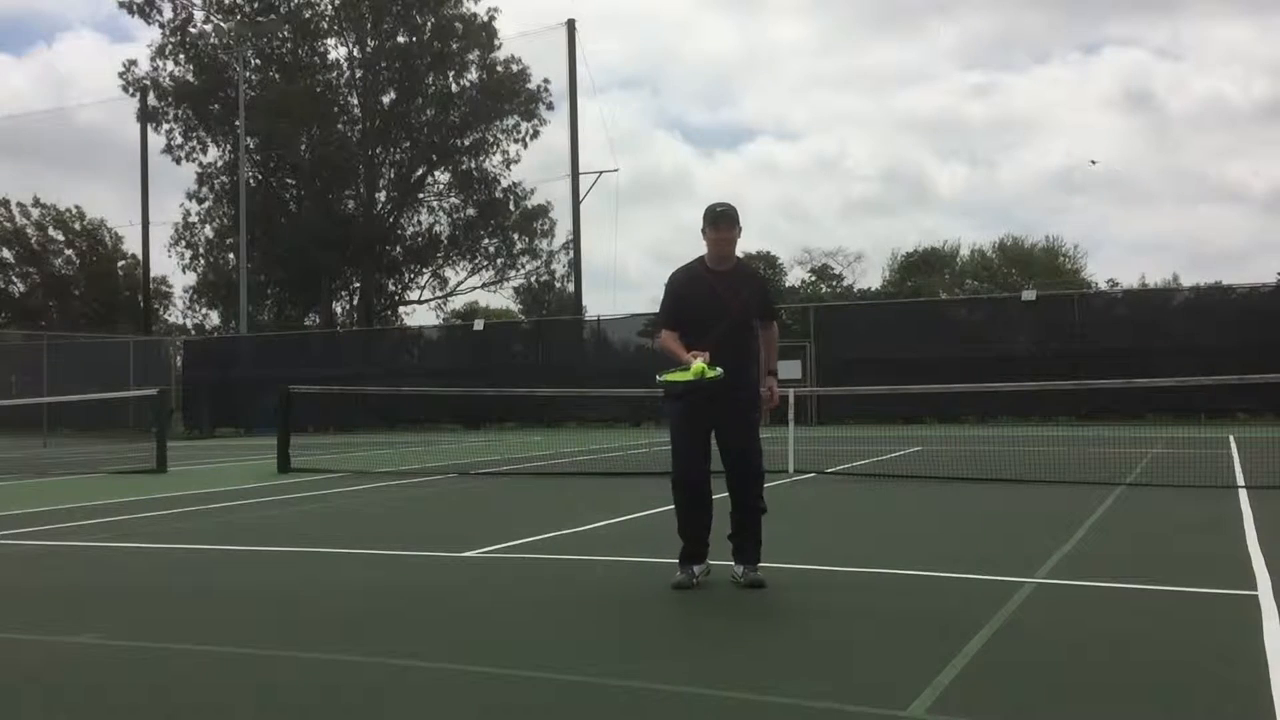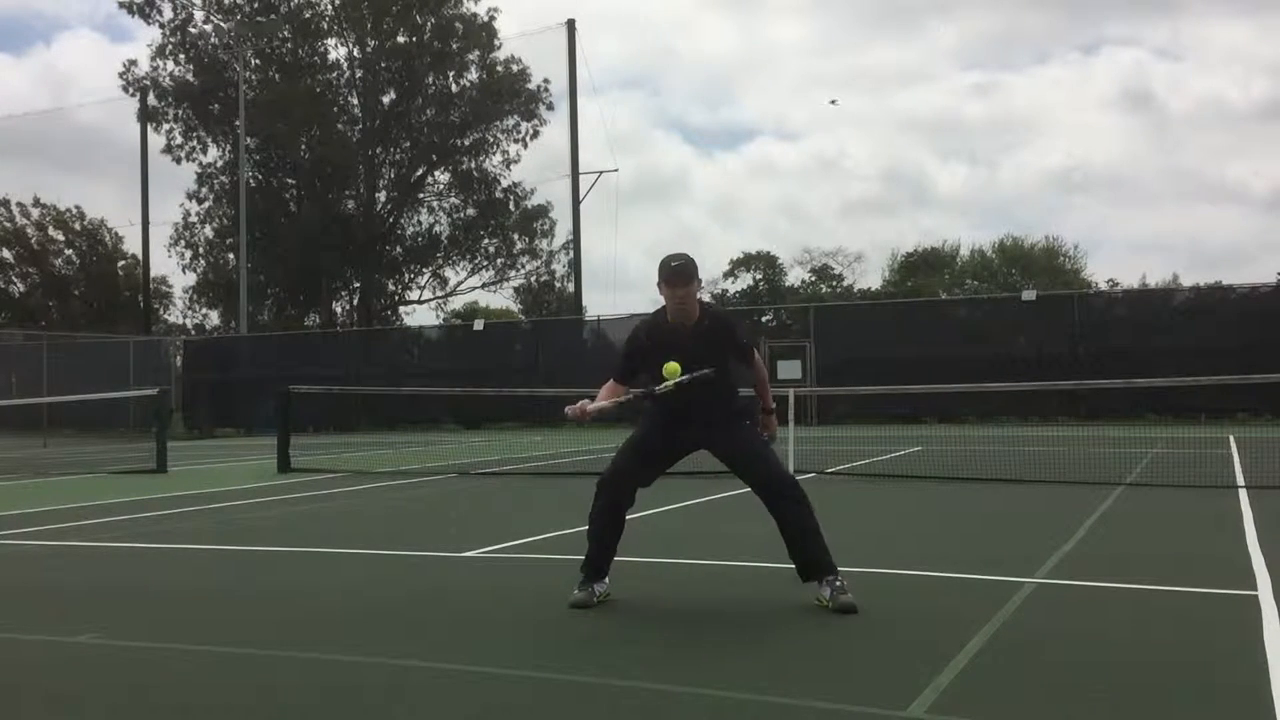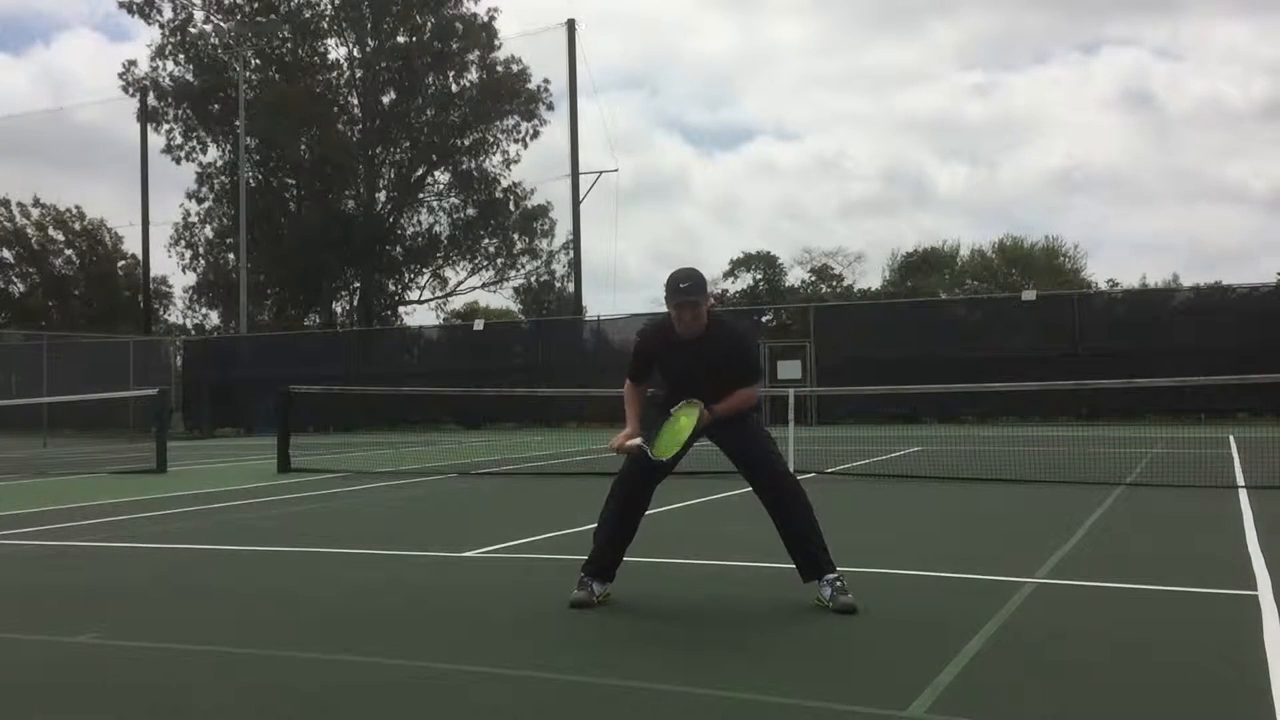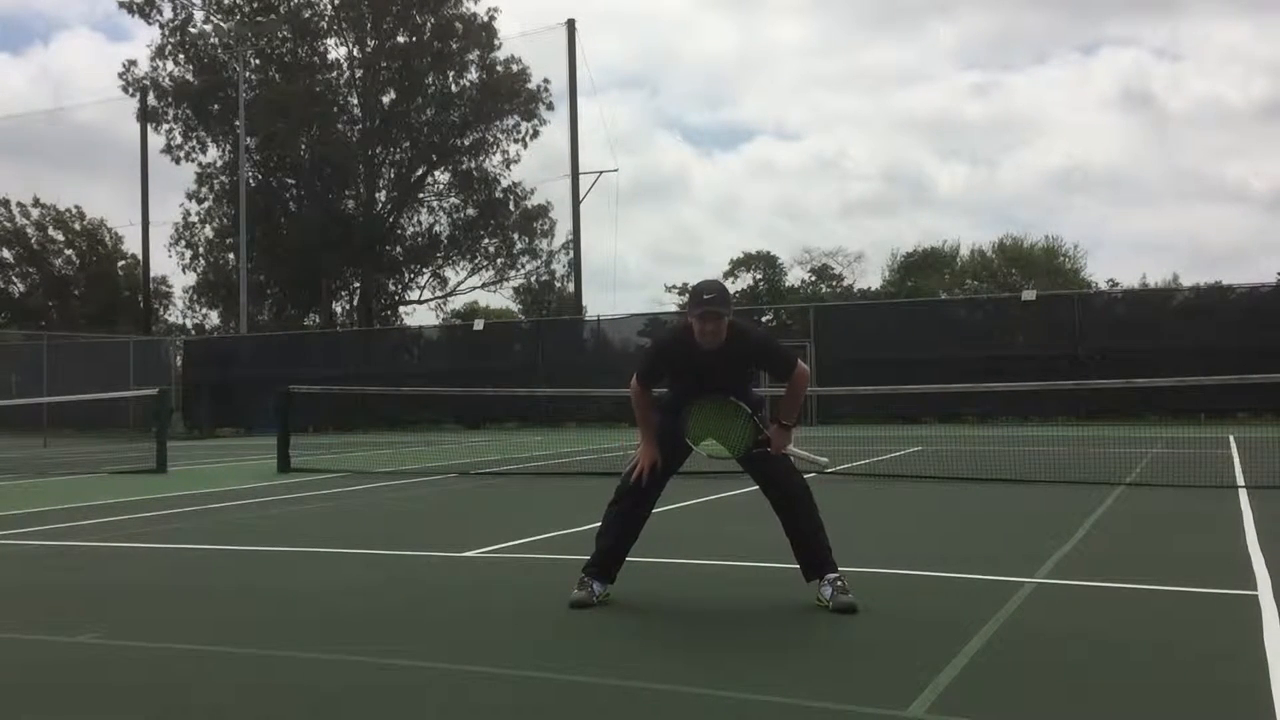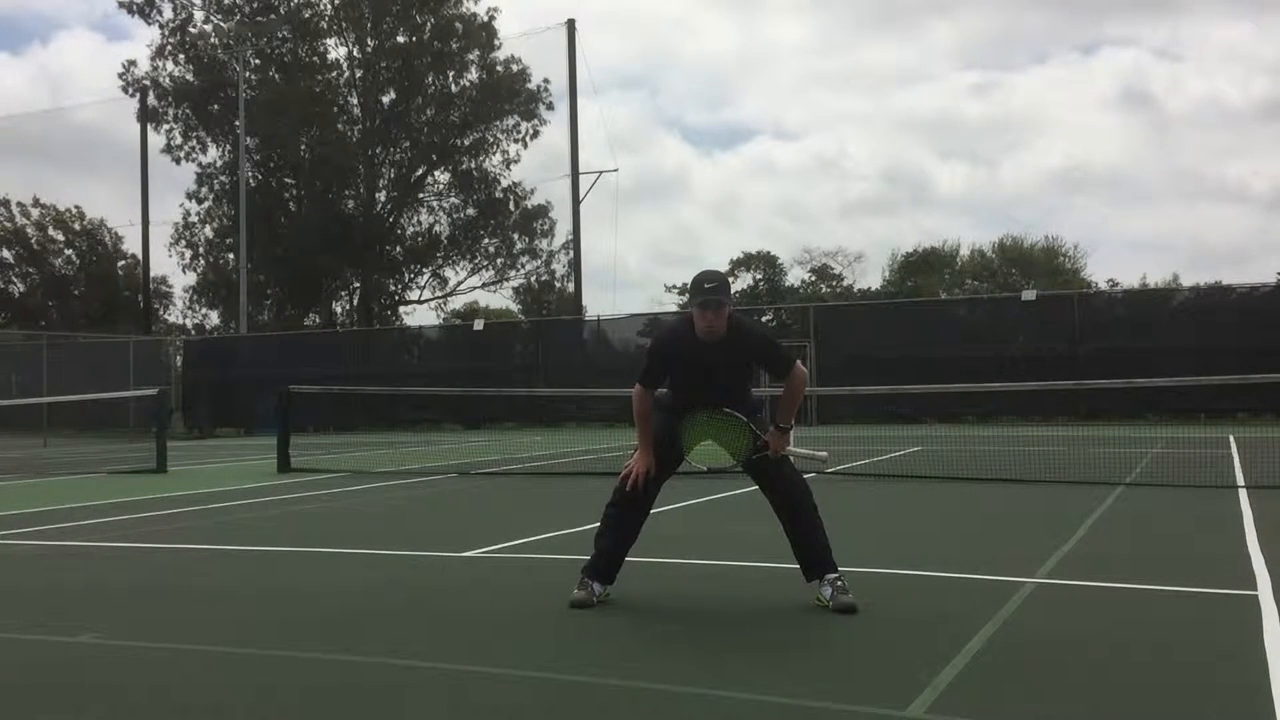
dt=1s
person 1, frame 1
left shoulder: (753, 280)
right shoulder: (682, 280)
left elbow: (768, 328)
right elbow: (667, 335)
left wrist: (770, 374)
right wrist: (687, 357)
left hip: (740, 394)
right hip: (691, 394)
left knee: (746, 476)
right knee: (688, 477)
left ankle: (746, 560)
right ankle: (694, 560)
person 1, frame 2
left shoulder: (721, 324)
right shoulder: (645, 335)
left elbow: (752, 361)
right elbow: (618, 384)
left wrist: (768, 411)
right wrist: (592, 405)
left hip: (726, 420)
right hip: (668, 423)
left knee: (782, 487)
right knee: (613, 484)
left ankle: (825, 578)
right ankle: (594, 577)
person 1, frame 3
left shoulder: (731, 336)
right shoulder: (651, 337)
left elbow: (752, 390)
right elbow: (633, 384)
left wrist: (707, 414)
right wrist: (631, 426)
left hip: (731, 413)
right hip: (674, 411)
left knee: (781, 487)
right knee: (629, 485)
left ankle: (826, 577)
right ankle: (595, 576)
person 1, frame 4
left shoulder: (752, 341)
right shoulder: (669, 345)
left elbow: (801, 374)
right elbow: (639, 388)
left wrist: (784, 426)
right wrist: (648, 441)
right hip: (679, 414)
left knee: (790, 488)
right knee: (635, 487)
left ankle: (828, 577)
right ankle: (596, 577)
person 1, frame 5
left shoulder: (751, 336)
right shoulder: (669, 340)
left elbow: (798, 376)
right elbow: (643, 392)
left wrist: (781, 428)
right wrist: (645, 449)
left hip: (739, 413)
right hip: (678, 414)
left knee: (790, 489)
right knee: (633, 486)
left ankle: (827, 578)
right ankle: (595, 577)
